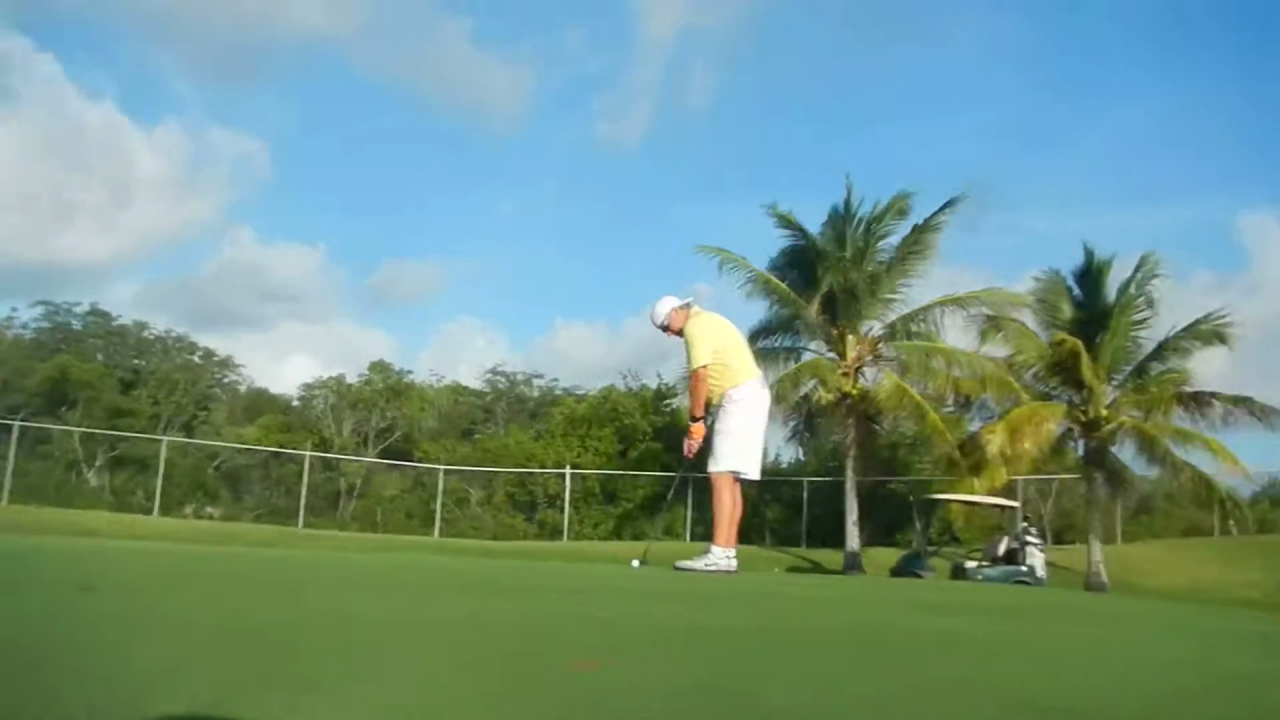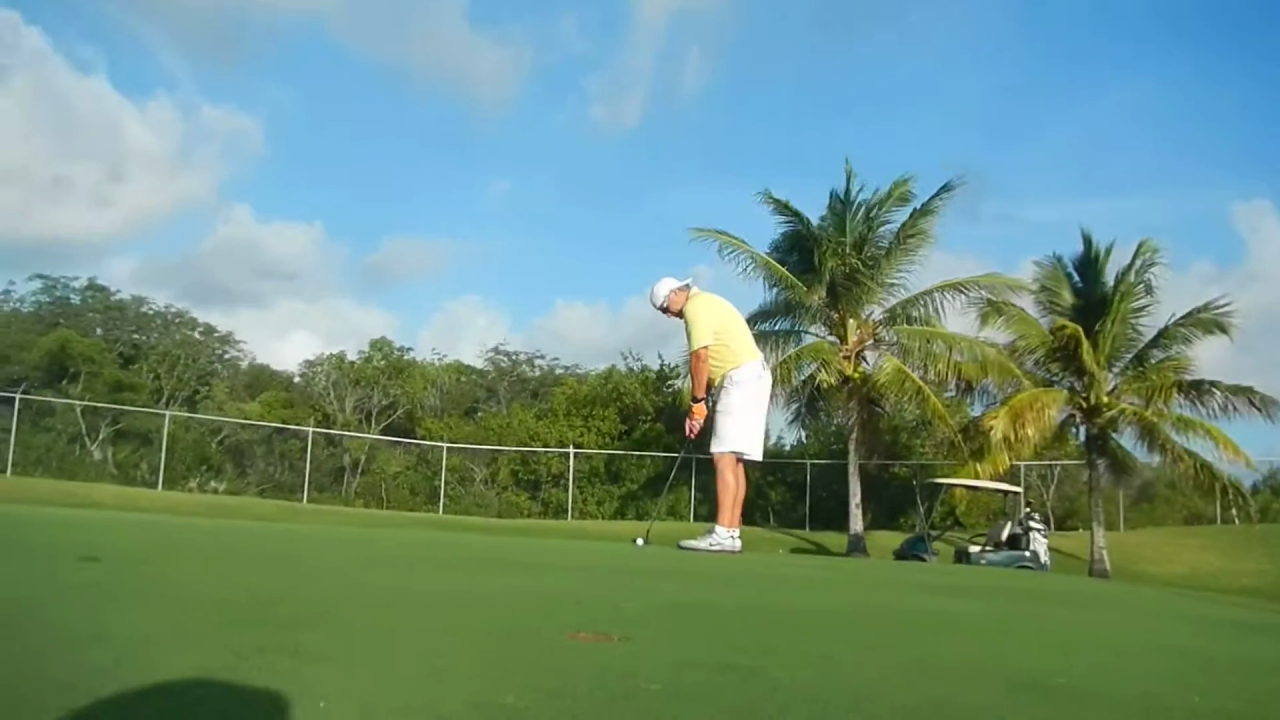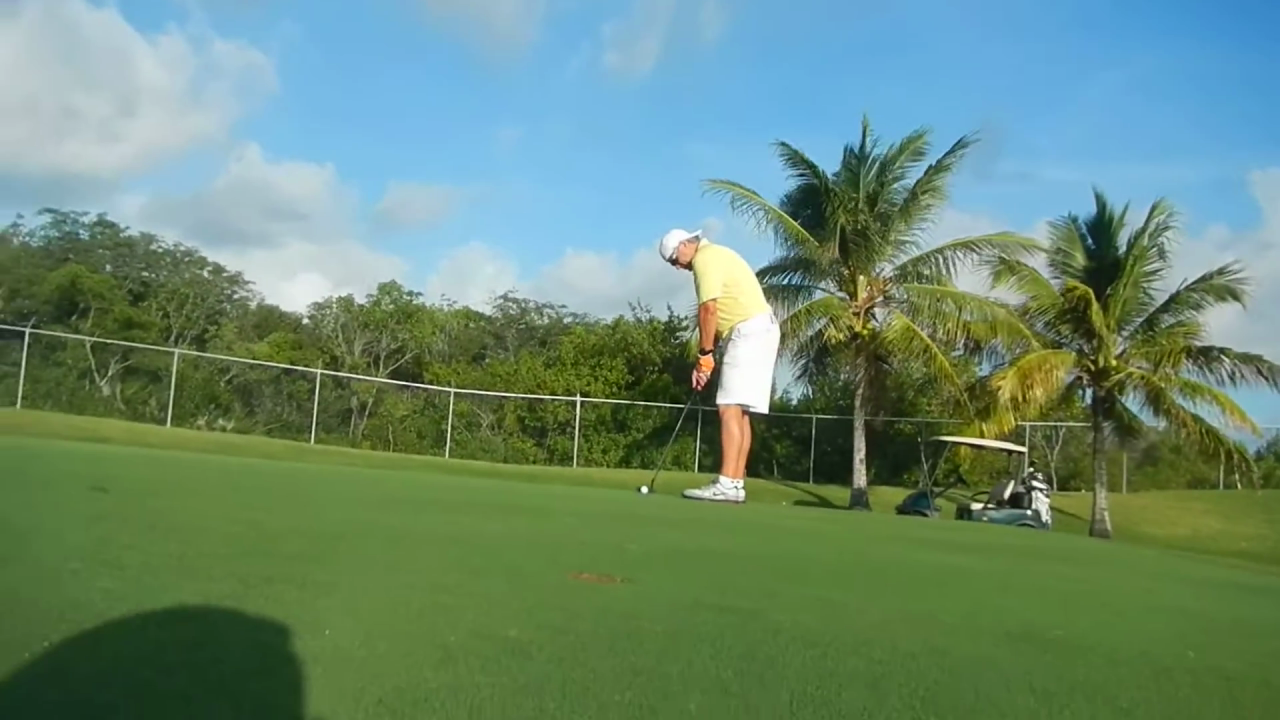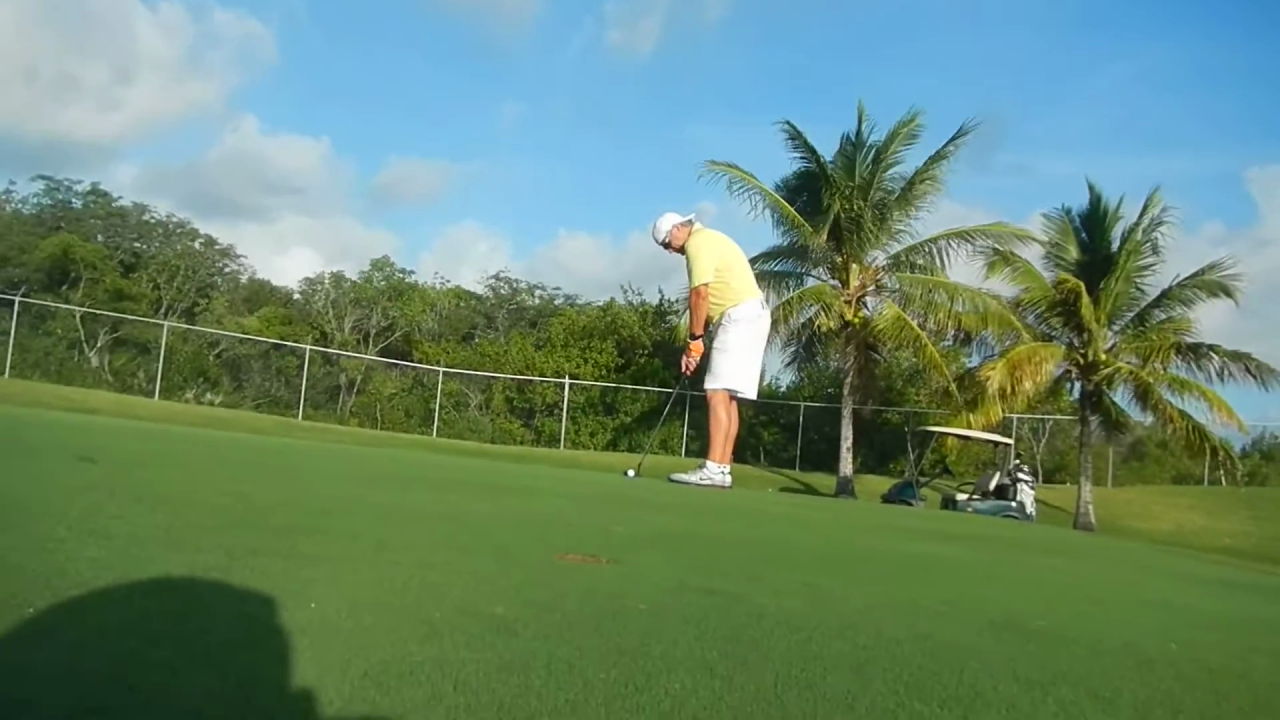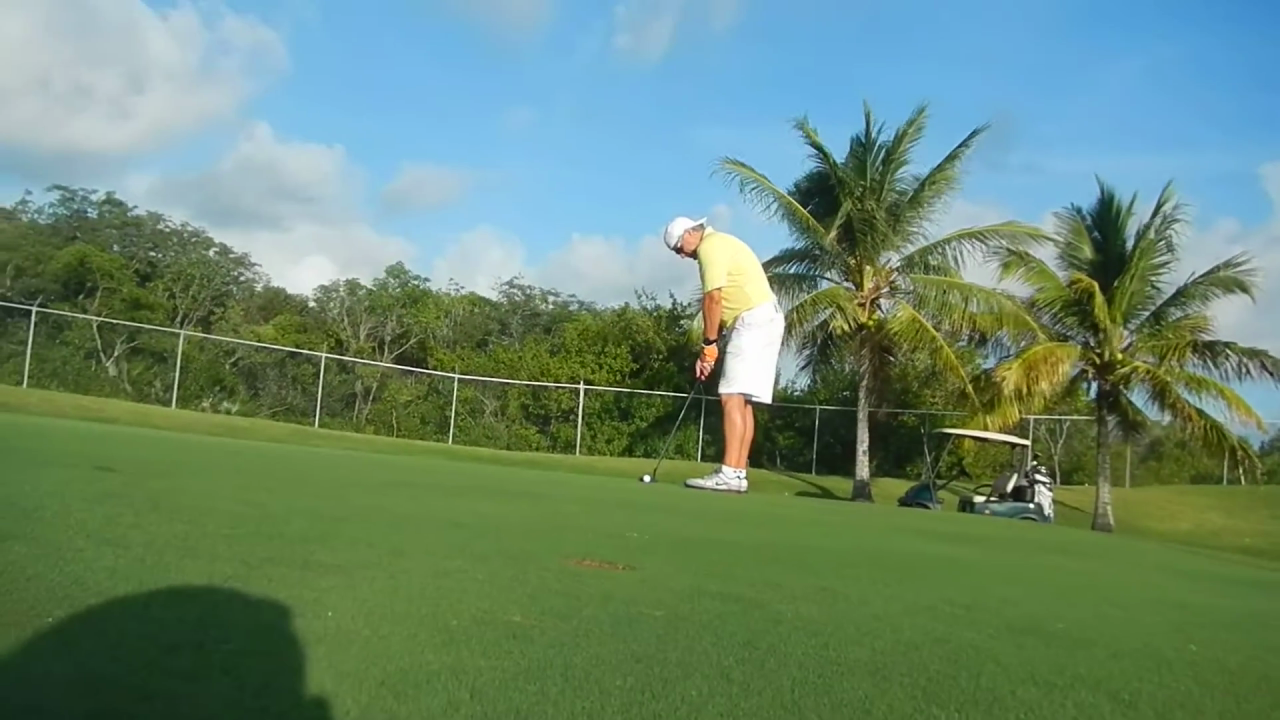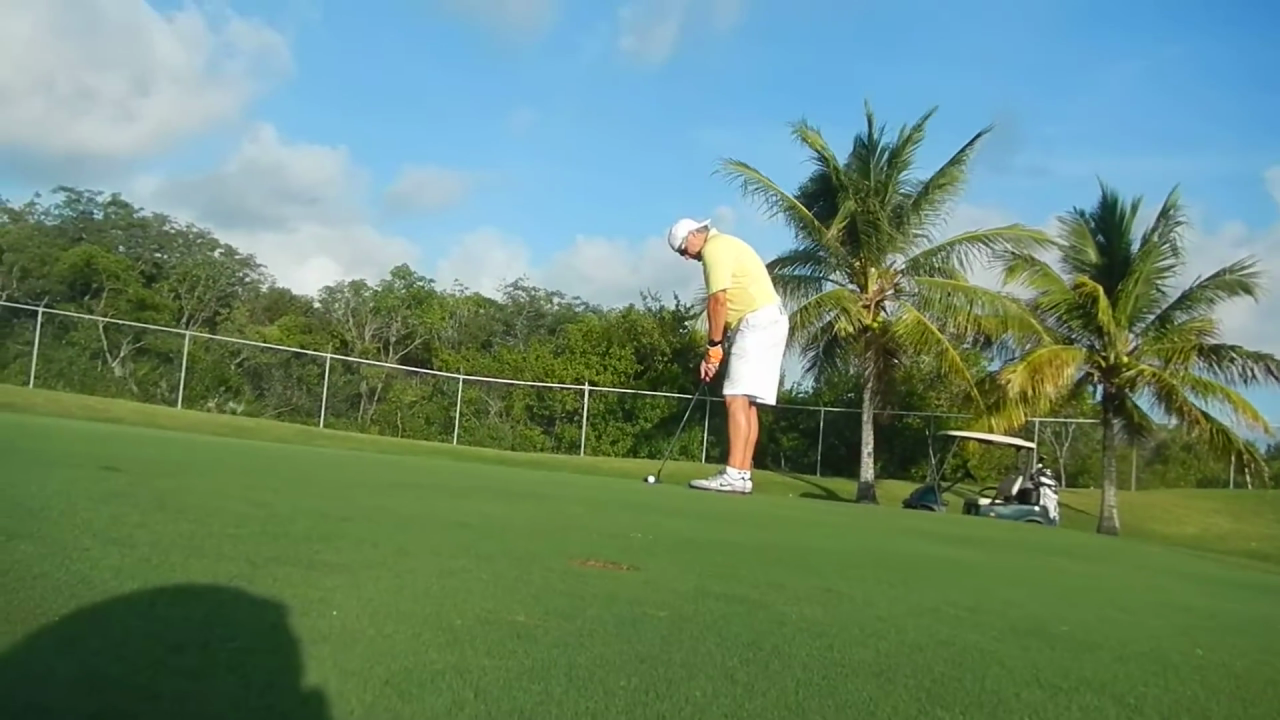
dt=0.2s
person 1, frame 1
left shoulder: (696, 324)
right shoulder: (704, 322)
left elbow: (699, 377)
right elbow: (709, 379)
left wrist: (695, 423)
right wrist: (699, 424)
left hip: (741, 397)
right hip: (744, 397)
left knee: (722, 475)
right knee: (730, 477)
left ankle: (719, 553)
right ankle: (727, 552)
person 1, frame 2
left shoulder: (695, 305)
right shoulder: (704, 304)
left elbow: (700, 358)
right elbow: (710, 360)
left wrist: (697, 403)
right wrist: (700, 404)
left hip: (742, 378)
right hip: (745, 379)
left knee: (725, 456)
right knee: (732, 459)
left ankle: (723, 533)
right ankle: (731, 533)
person 1, frame 3
left shoulder: (705, 257)
right shoulder: (713, 256)
left elbow: (708, 310)
right elbow: (718, 313)
left wrist: (704, 355)
right wrist: (708, 355)
left hip: (750, 331)
right hip: (754, 332)
left knee: (731, 408)
right knee: (739, 410)
left ankle: (726, 484)
right ankle: (736, 483)
person 1, frame 4
left shoulder: (698, 242)
right shoulder: (706, 241)
left elbow: (700, 295)
right elbow: (709, 298)
left wrist: (694, 341)
right wrist: (698, 341)
left hip: (740, 317)
right hip: (744, 317)
left knee: (718, 392)
right knee: (727, 395)
left ankle: (714, 469)
right ankle: (722, 468)
person 1, frame 5
left shoulder: (710, 245)
right shoulder: (718, 245)
left elbow: (713, 300)
right elbow: (722, 301)
left wrist: (708, 345)
right wrist: (711, 346)
left hip: (754, 320)
right hip: (758, 321)
left knee: (732, 397)
right knee: (742, 399)
left ankle: (729, 473)
right ankle: (738, 473)
person 1, frame 6
left shoulder: (714, 247)
right shoulder: (722, 247)
left elbow: (718, 301)
right elbow: (727, 303)
left wrist: (713, 347)
right wrist: (716, 347)
left hip: (759, 322)
right hip: (762, 323)
left knee: (737, 398)
right knee: (746, 401)
left ankle: (733, 474)
right ankle: (743, 474)
